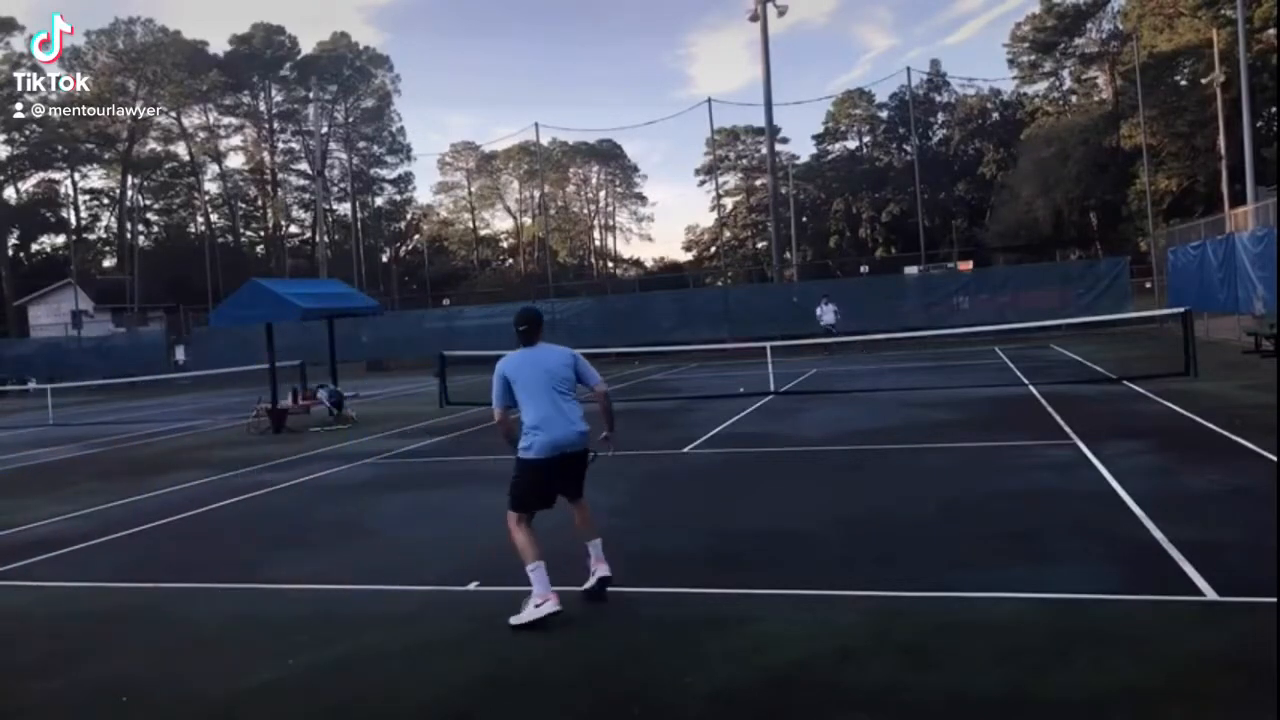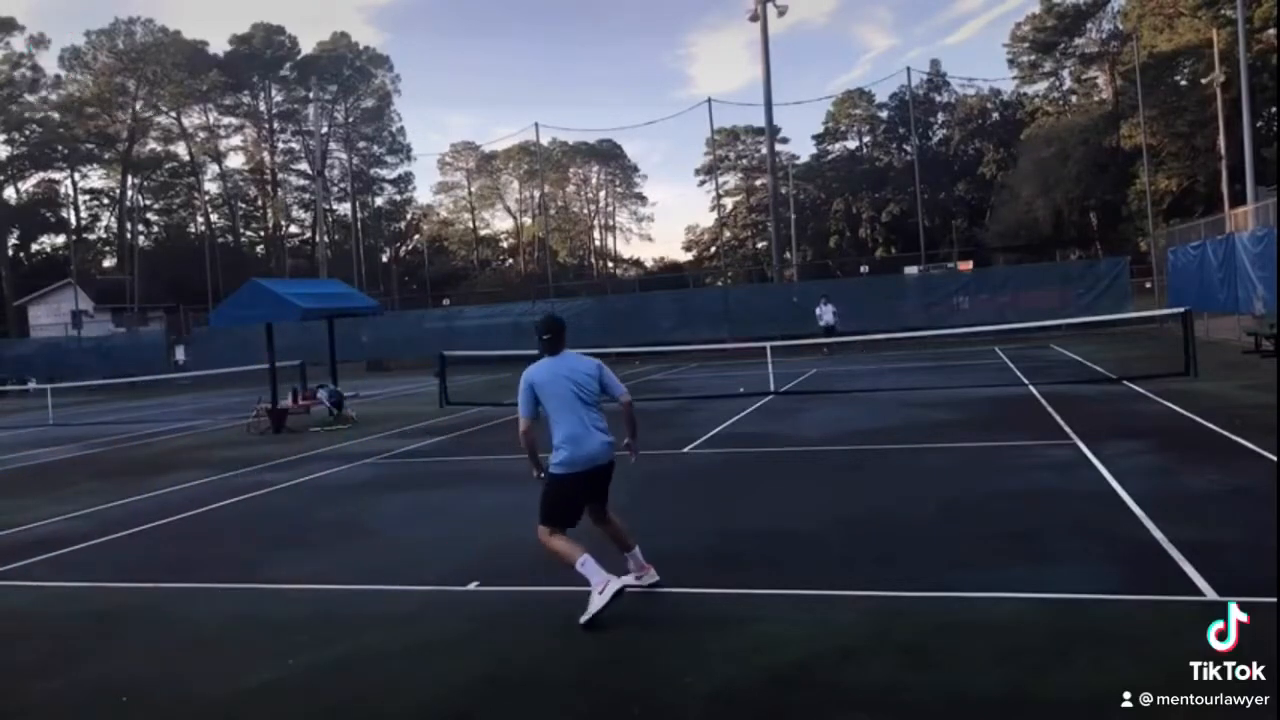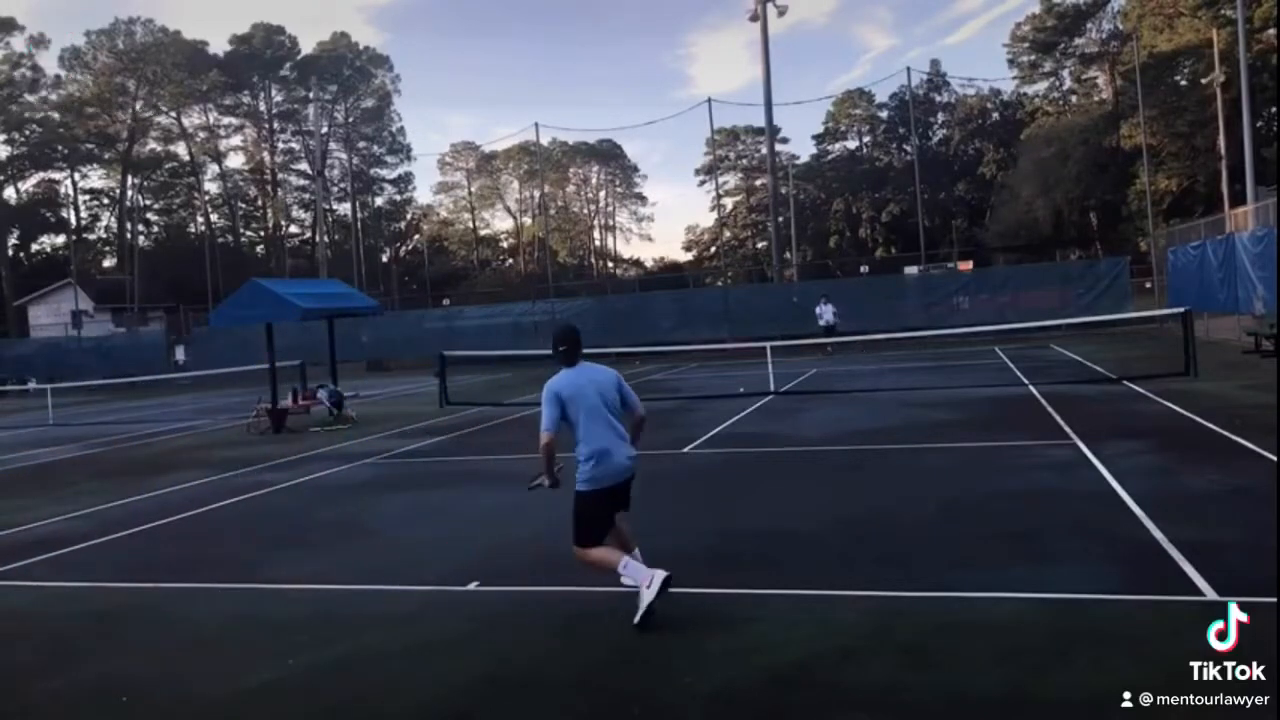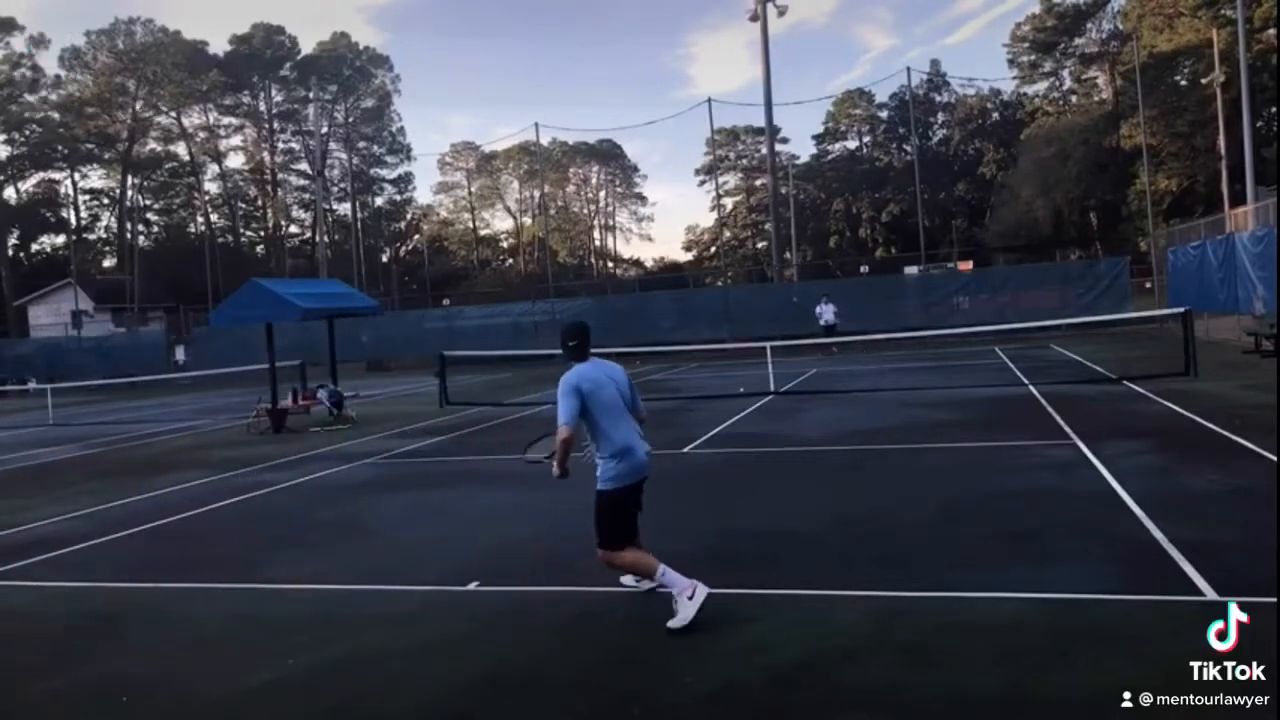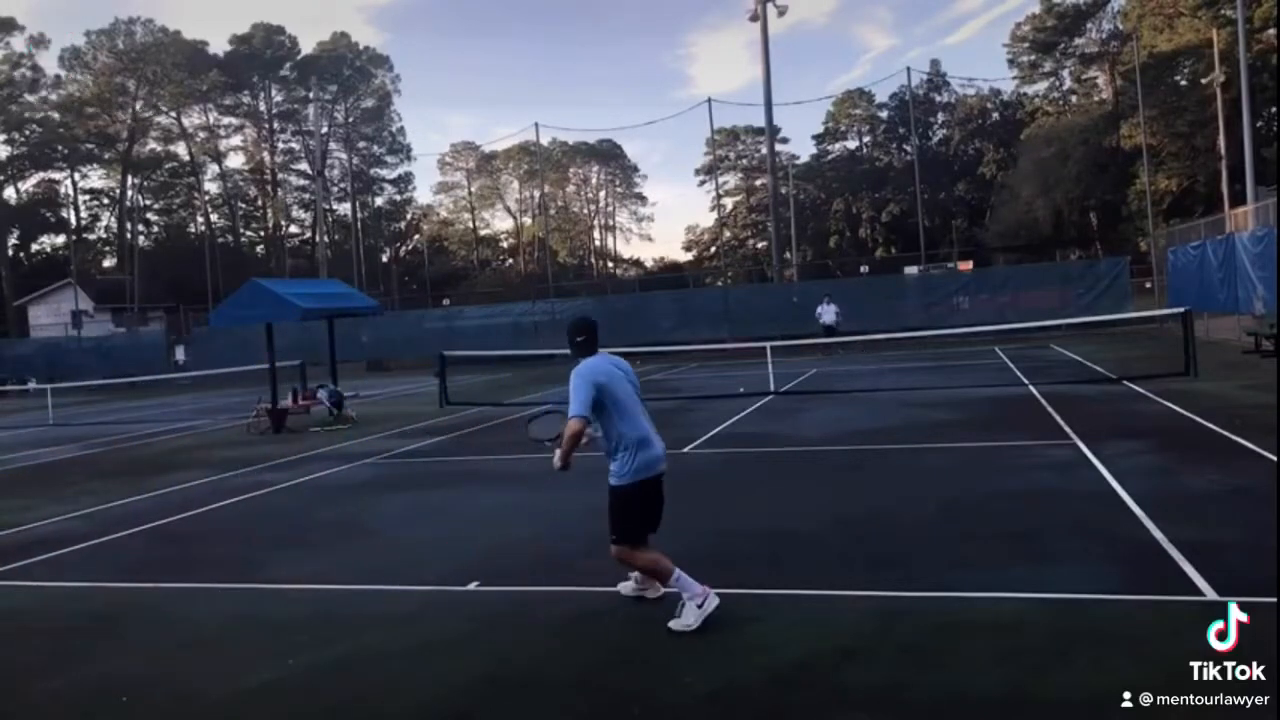
dt=0.1s
person 1, frame 1
left shoulder: (505, 365)
right shoulder: (567, 354)
left elbow: (500, 419)
right elbow: (602, 391)
left wrist: (519, 448)
right wrist: (608, 427)
left hip: (537, 448)
right hip: (575, 441)
left knee: (517, 521)
right knee: (576, 499)
left ankle: (542, 597)
right ankle: (600, 567)
person 1, frame 2
left shoulder: (531, 376)
right shoulder: (592, 363)
left elbow: (525, 429)
right elbow: (626, 401)
left wrist: (536, 465)
right wrist: (632, 438)
left hip: (567, 461)
right hip: (601, 454)
left knee: (549, 533)
right knee: (599, 512)
left ankle: (602, 582)
right ankle: (642, 568)
person 1, frame 3
left shoulder: (554, 387)
right shoulder: (609, 375)
left elbow: (547, 442)
right elbow: (639, 415)
left wrist: (549, 475)
left hip: (594, 474)
right hip: (623, 465)
left knee: (588, 549)
right knee: (609, 517)
left ankle: (648, 577)
right ankle: (642, 574)
person 1, frame 4
left shoulder: (570, 381)
right shoulder: (616, 370)
left elbow: (565, 436)
left wrist: (559, 466)
left hip: (617, 471)
right hip: (637, 462)
left knee: (610, 553)
left ankle: (687, 589)
right ankle: (643, 572)
person 1, frame 5
left shoulder: (583, 374)
right shoulder: (620, 365)
left elbow: (576, 428)
left wrist: (562, 457)
left hip: (630, 466)
right hip: (651, 457)
left knee: (624, 549)
right knee: (633, 529)
left ankle: (697, 595)
right ankle: (646, 581)
